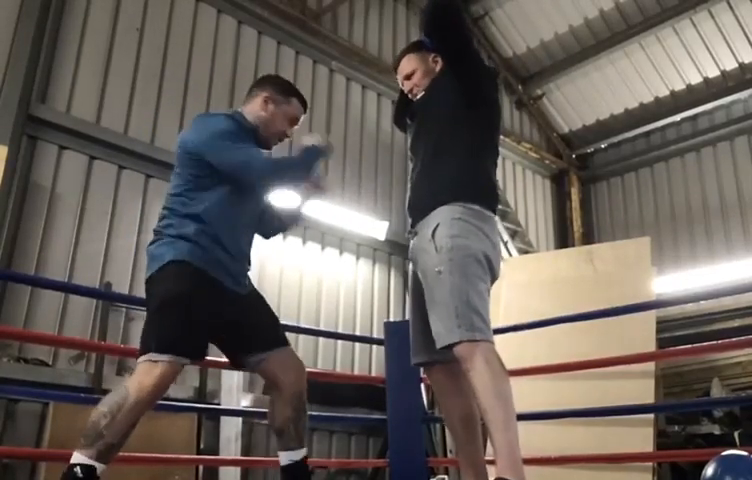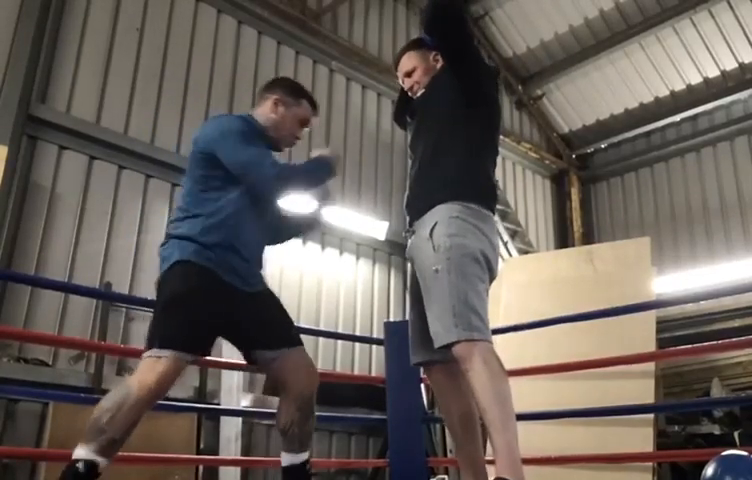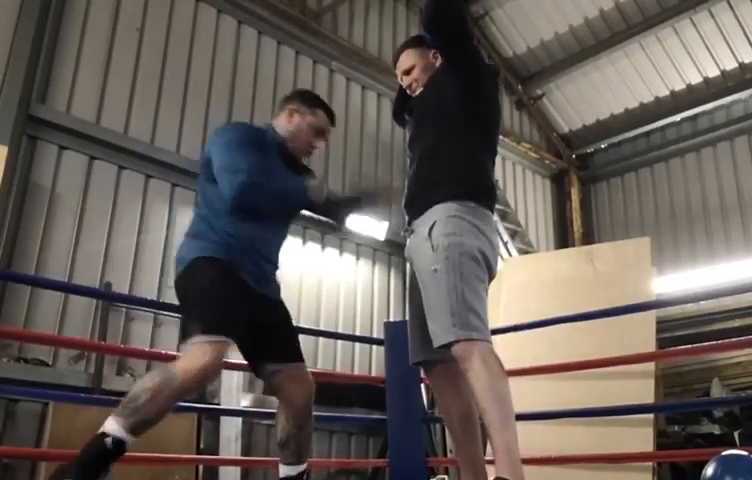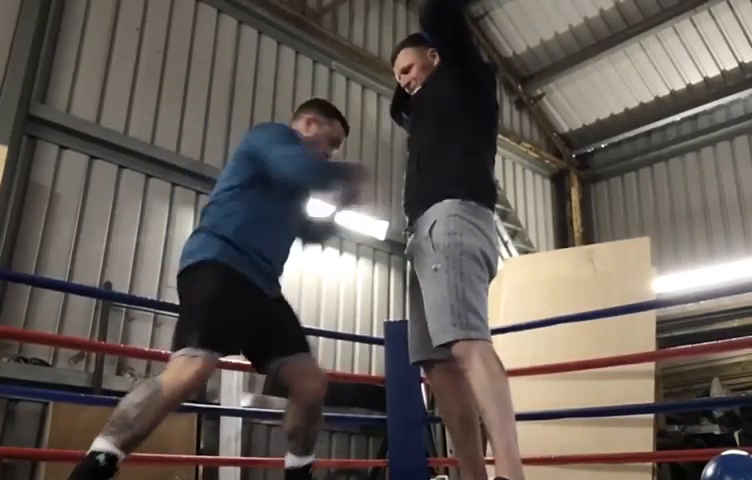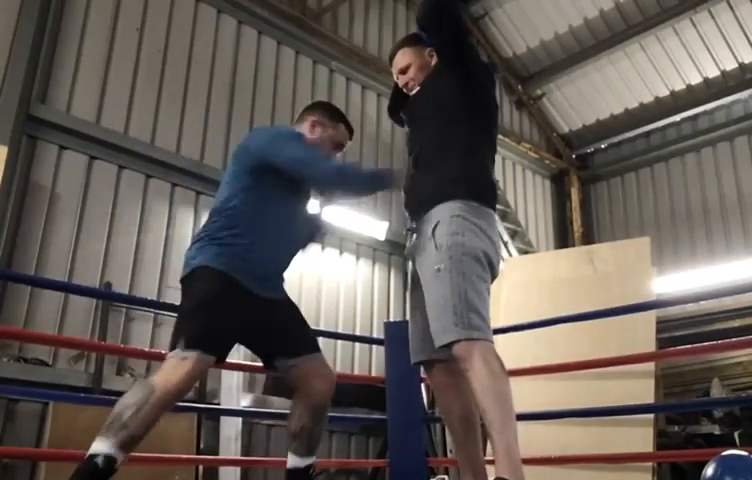
dt=0.1s
person 1, frame 1
left shoulder: (469, 81)
right shoulder: (430, 111)
right elbow: (399, 117)
right wrist: (412, 93)
left hip: (457, 222)
right hip: (428, 234)
left knee: (469, 343)
right knee: (441, 364)
person 1, frame 2
left shoulder: (468, 79)
right shoulder: (429, 109)
right elbow: (399, 115)
left wrist: (426, 41)
right wrist: (411, 92)
left hip: (455, 220)
right hip: (427, 231)
left knee: (467, 342)
right knee: (439, 363)
person 1, frame 3
left shoulder: (468, 78)
right shoulder: (429, 105)
right elbow: (398, 112)
left wrist: (425, 42)
right wrist: (411, 90)
left hip: (453, 219)
right hip: (426, 229)
left knee: (465, 342)
right knee: (438, 363)
person 1, frame 4
left shoulder: (466, 76)
right shoulder: (428, 105)
right elbow: (397, 109)
right wrist: (409, 87)
left hip: (454, 218)
right hip: (426, 231)
left knee: (466, 342)
right knee: (438, 362)
person 1, frame 5
left shoulder: (465, 76)
right shoulder: (428, 104)
right elbow: (395, 108)
left wrist: (421, 40)
right wrist: (407, 87)
left hip: (455, 218)
right hip: (428, 230)
left knee: (467, 342)
right knee: (439, 361)
person 2, frame 1
left shoulder: (247, 156)
right shoulder: (215, 128)
left elbow: (265, 224)
right elbow: (267, 174)
right wrist: (312, 153)
left hip: (232, 280)
right hip: (185, 266)
left knee: (290, 374)
right knee: (156, 374)
person 2, frame 2
left shoulder: (262, 157)
right shoulder: (229, 129)
left elbow: (268, 230)
right elbow: (274, 180)
left wrist: (308, 222)
right wrist: (321, 166)
left hip: (245, 280)
right hip: (196, 267)
left knee: (301, 375)
right knee: (159, 372)
person 2, frame 3
left shoulder: (290, 169)
right shoulder: (235, 138)
left elbow: (330, 210)
right elbow: (240, 193)
left wrist: (369, 197)
right wrist: (303, 189)
left hip: (259, 284)
right hip: (212, 264)
left knee: (299, 390)
right knee: (203, 360)
person 2, frame 4
left shoulder: (290, 178)
right shoulder: (271, 136)
left elbow: (313, 232)
right elbow: (307, 172)
left wrist: (343, 202)
right wrist: (348, 173)
left hip: (258, 286)
right hip: (216, 269)
left knee: (309, 382)
right knee: (190, 372)
person 2, frame 5
left shoulder: (296, 170)
right shoulder: (272, 140)
left elbow: (298, 232)
right elbow: (331, 176)
right wrist: (388, 177)
left hip: (264, 288)
right hip: (219, 272)
left knee: (319, 382)
right knee: (182, 371)
